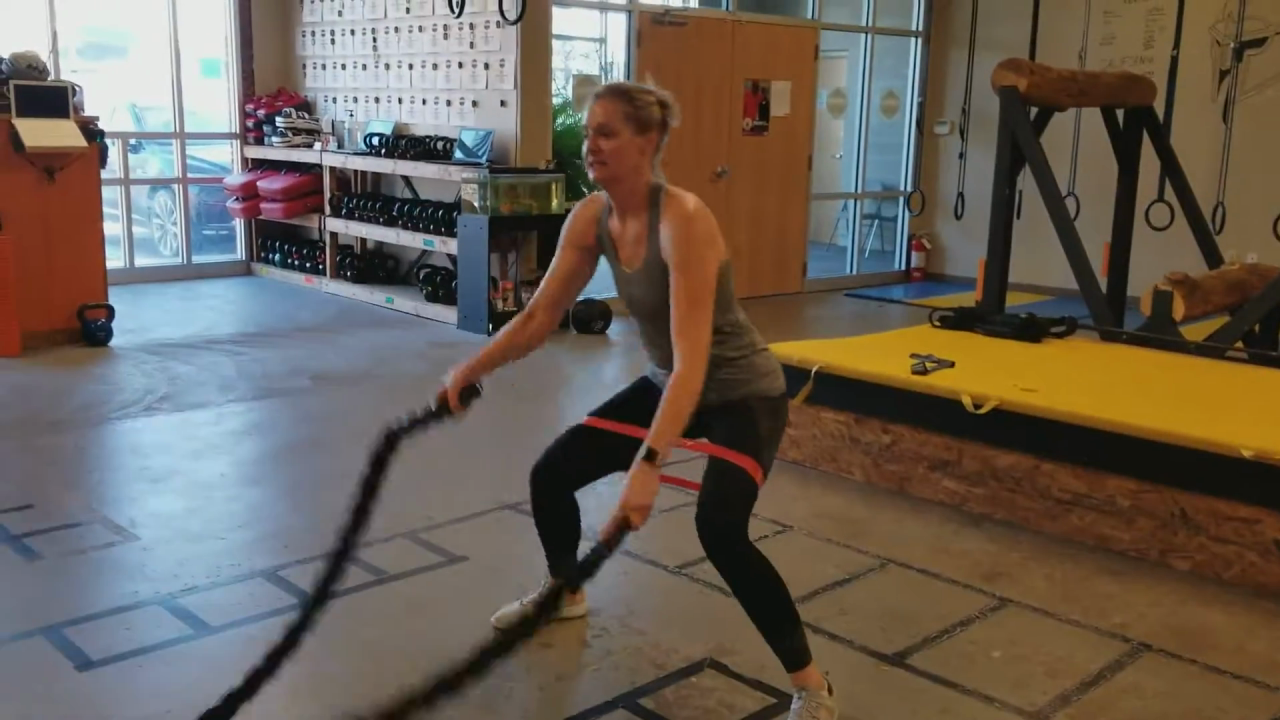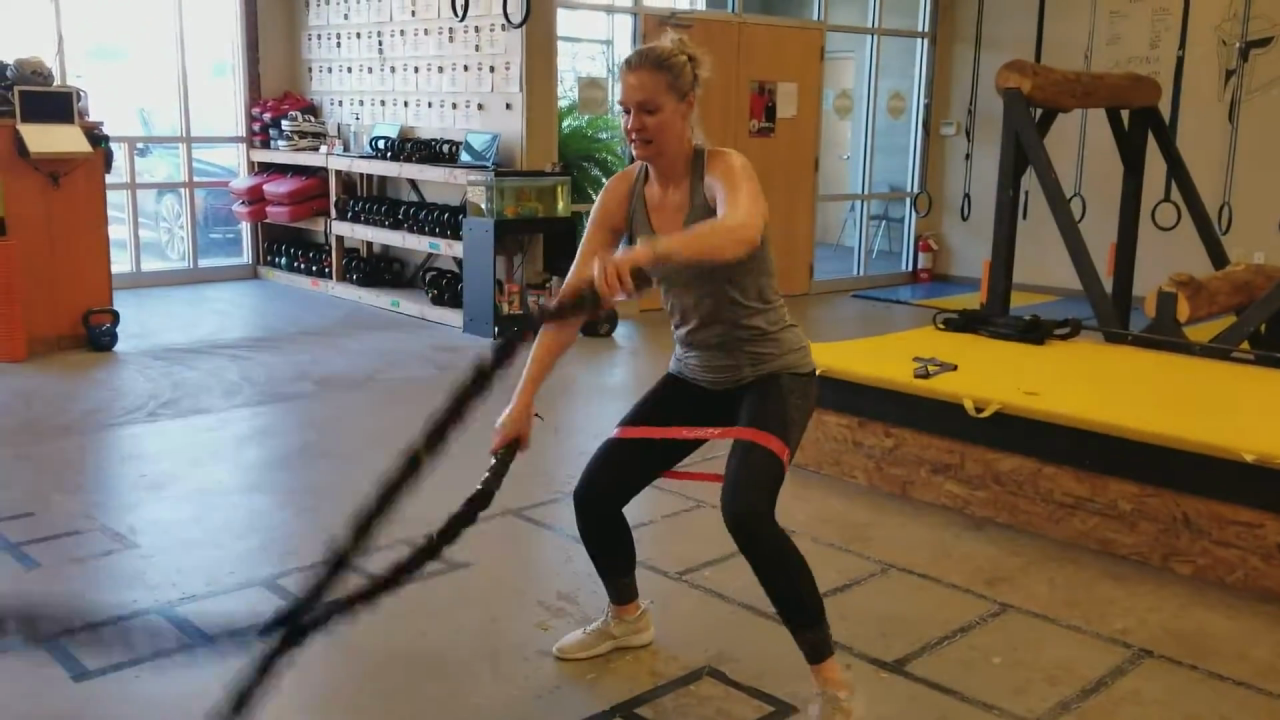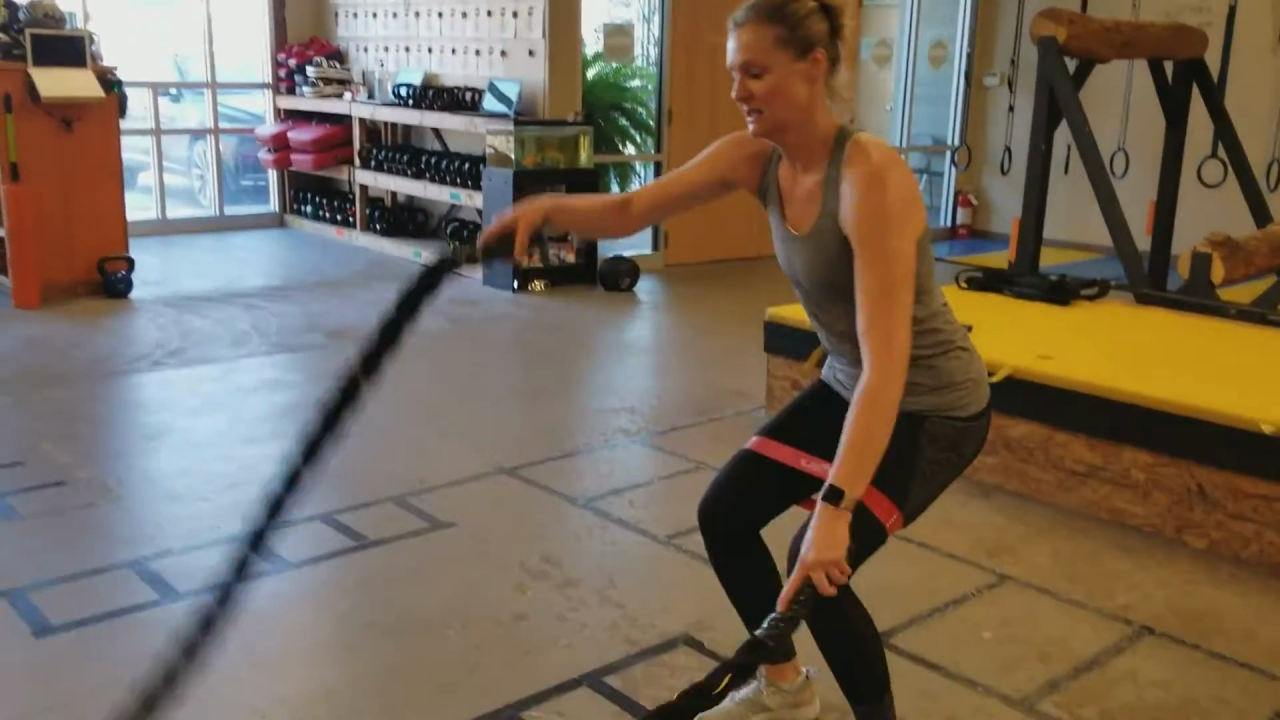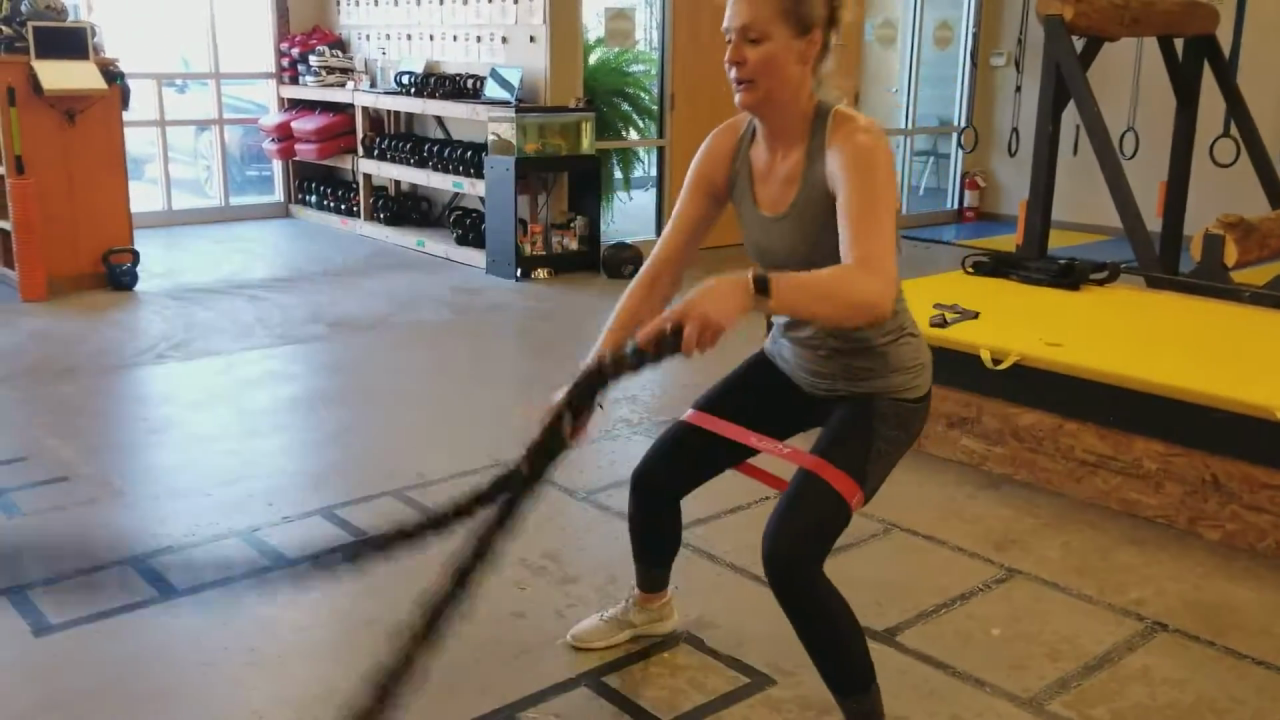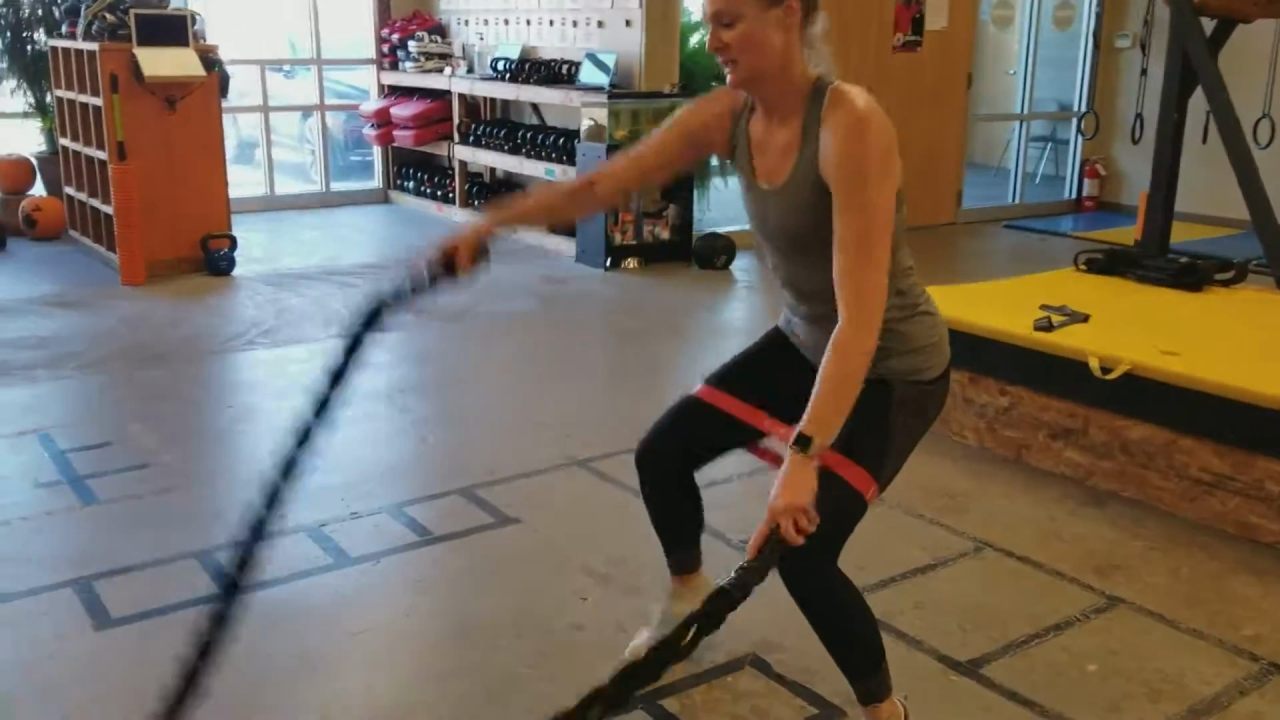
dt=1s
person 1, frame 1
left shoulder: (686, 219)
right shoulder: (591, 217)
left elbow: (693, 359)
right elbow: (537, 317)
left wrist: (648, 464)
right wrist: (469, 371)
left hip: (743, 391)
right hip: (667, 381)
left knee: (720, 528)
right knee: (550, 472)
right ankle: (563, 592)
person 1, frame 2
left shoulder: (724, 170)
right shoulder: (622, 191)
left elbow: (742, 232)
right elbow: (573, 296)
left wrist: (644, 252)
right wrist: (522, 399)
left hip: (770, 370)
right hip: (696, 373)
left knee: (747, 514)
right knee: (594, 493)
right ankle: (627, 616)
person 1, frame 3
left shoulder: (873, 176)
right shoulder: (753, 157)
left elbow: (887, 365)
right elbow: (631, 210)
left wrist: (836, 508)
right wrist: (548, 206)
left hip: (934, 404)
right hip: (846, 385)
left knee: (820, 569)
right knee: (722, 513)
person 1, frame 4
left shoulder: (852, 144)
right shoulder: (726, 147)
left elbow: (872, 293)
right elbow: (660, 272)
left wrist: (748, 287)
left hip: (879, 382)
right hip: (793, 359)
left knee: (789, 553)
right knee: (653, 476)
right ankle: (649, 605)
person 1, frame 5
left shoulder: (852, 123)
right shoulder: (725, 111)
left elbow: (861, 318)
right elbow: (602, 185)
left wrist: (802, 457)
right wrist: (491, 222)
left hip: (895, 365)
right hip: (801, 340)
left knee: (800, 547)
right knee: (661, 452)
right ankle: (686, 590)
